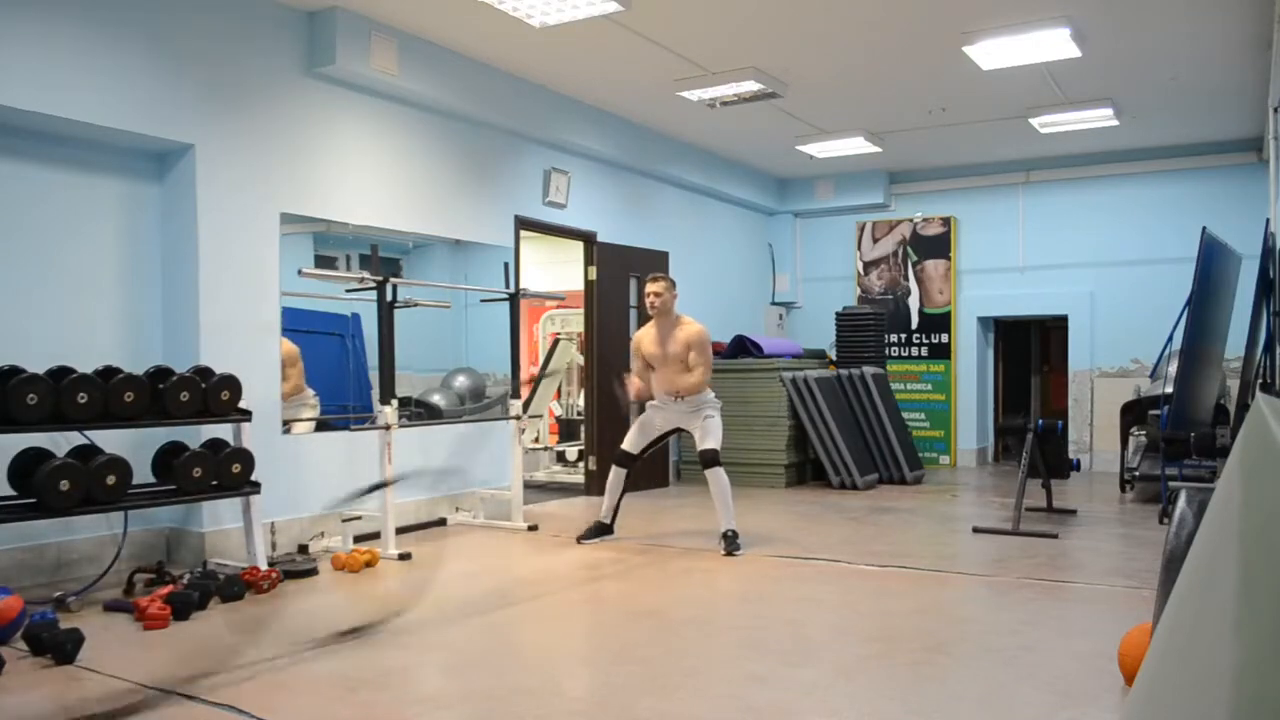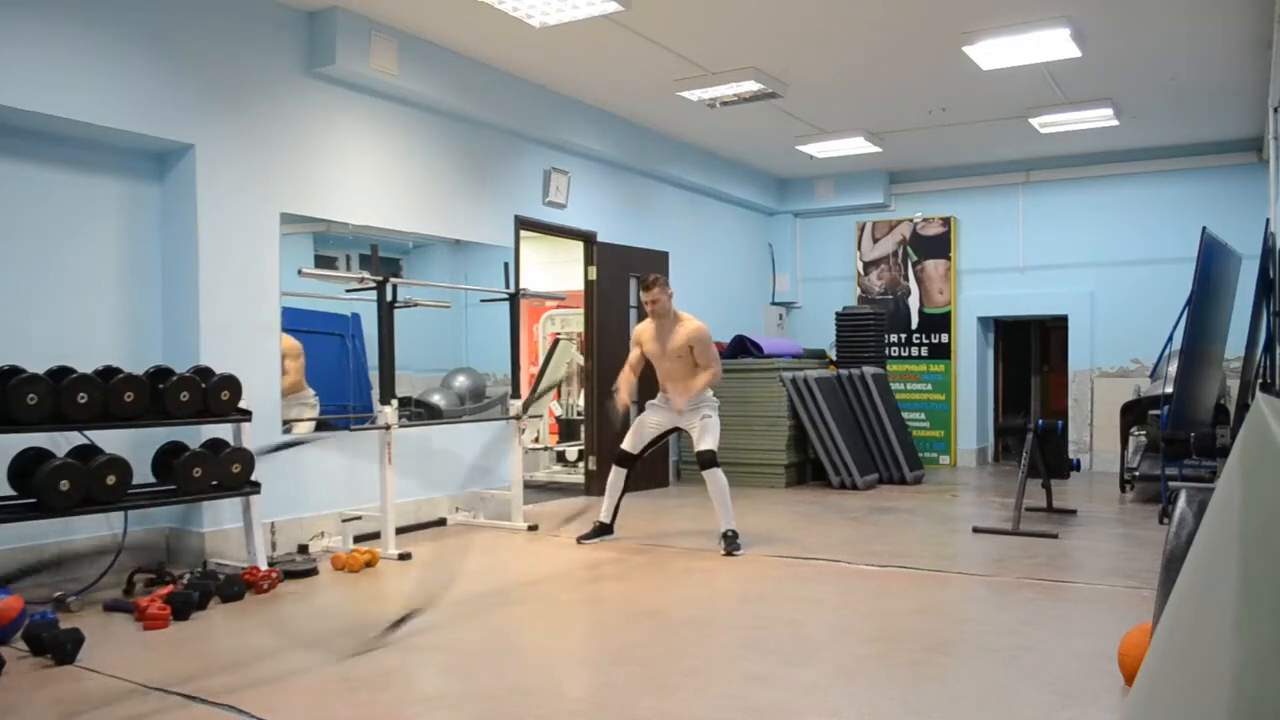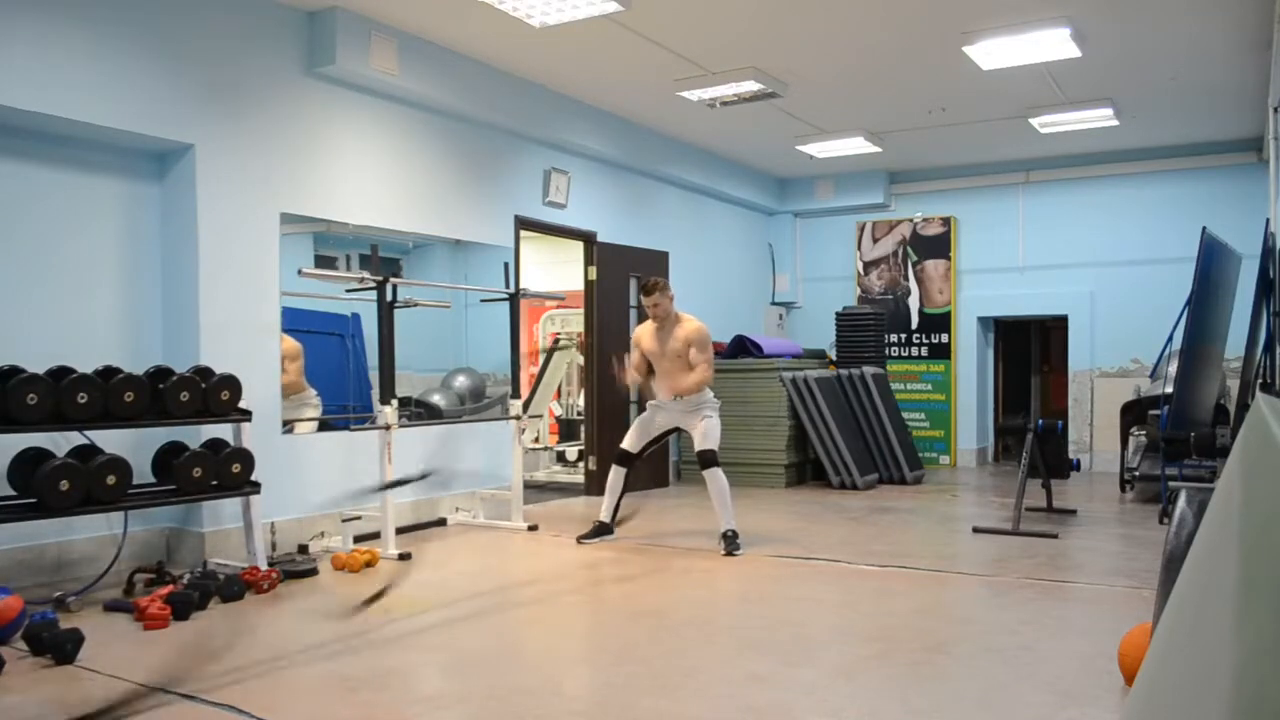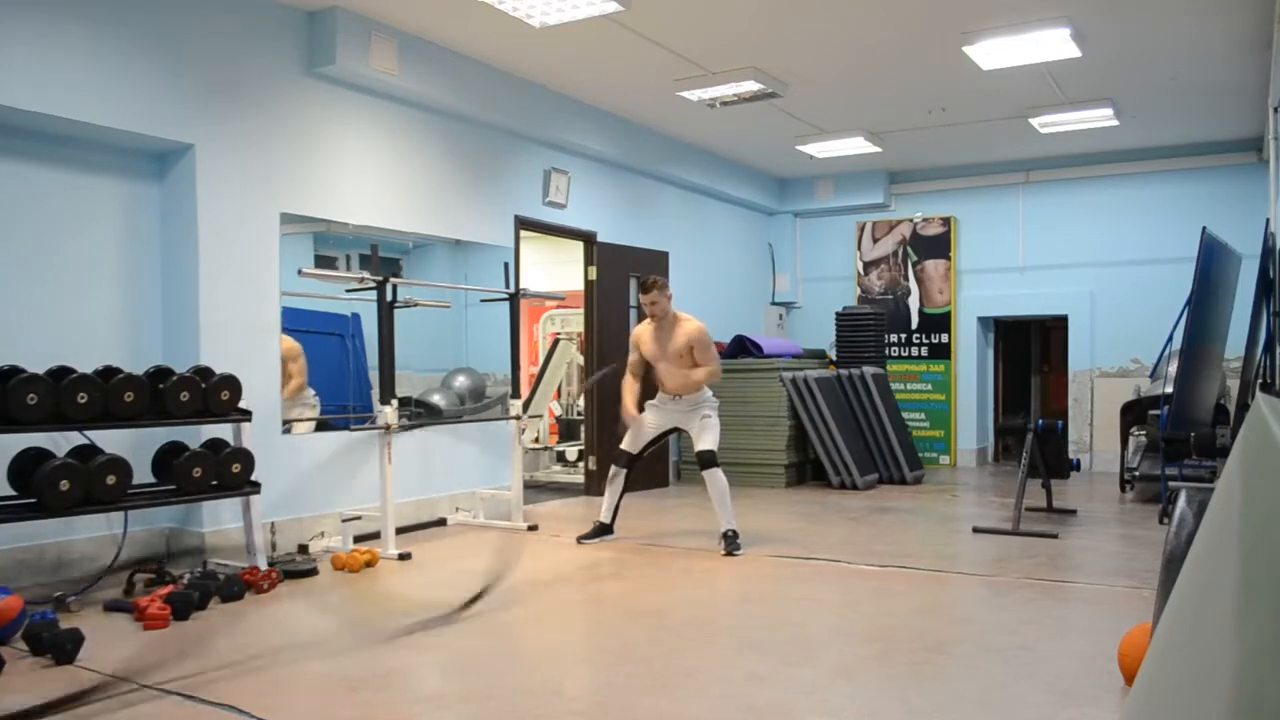
dt=0.5s
person 1, frame 1
left shoulder: (694, 332)
right shoulder: (641, 337)
left elbow: (701, 377)
right elbow: (636, 377)
left wrist: (665, 382)
right wrist: (635, 389)
left hip: (699, 405)
right hip: (664, 406)
left knee: (710, 461)
right knee: (621, 458)
left ankle: (729, 532)
right ankle: (605, 523)
person 1, frame 2
left shoulder: (694, 329)
right shoulder: (641, 331)
left elbow: (714, 370)
right elbow: (630, 370)
left wrist: (685, 395)
right wrist: (623, 391)
left hip: (698, 405)
right hip: (662, 404)
left knee: (707, 461)
right knee: (621, 458)
left ankle: (729, 532)
right ankle: (605, 523)
person 1, frame 3
left shoulder: (694, 330)
right shoulder: (641, 333)
left elbow: (705, 372)
right elbow: (636, 373)
left wrist: (671, 385)
right wrist: (629, 377)
left hip: (698, 405)
right hip: (662, 405)
left knee: (708, 461)
right knee: (621, 458)
left ankle: (729, 532)
right ankle: (605, 523)
person 1, frame 4
left shoulder: (693, 330)
right shoulder: (639, 333)
left elbow: (713, 370)
right elbow: (632, 376)
left wrist: (678, 377)
right wrist: (629, 405)
left hip: (697, 405)
right hip: (662, 404)
left knee: (707, 461)
right knee: (621, 458)
left ankle: (729, 532)
right ankle: (605, 524)
